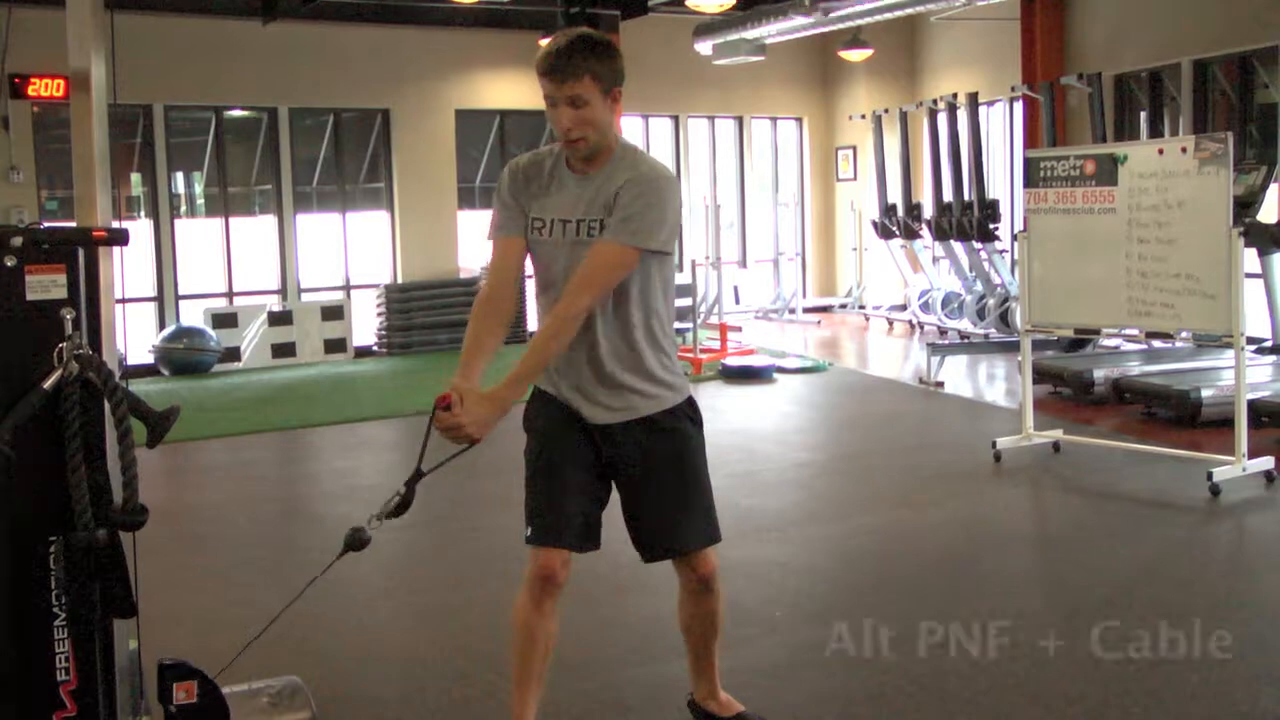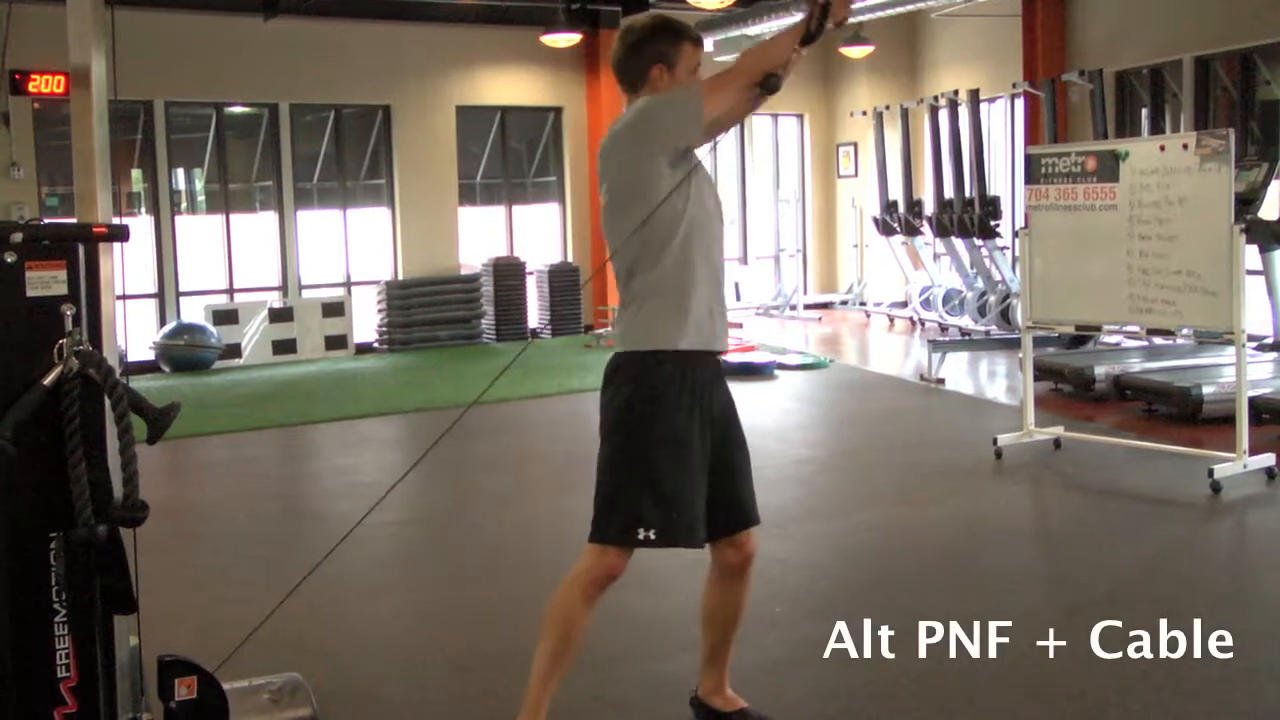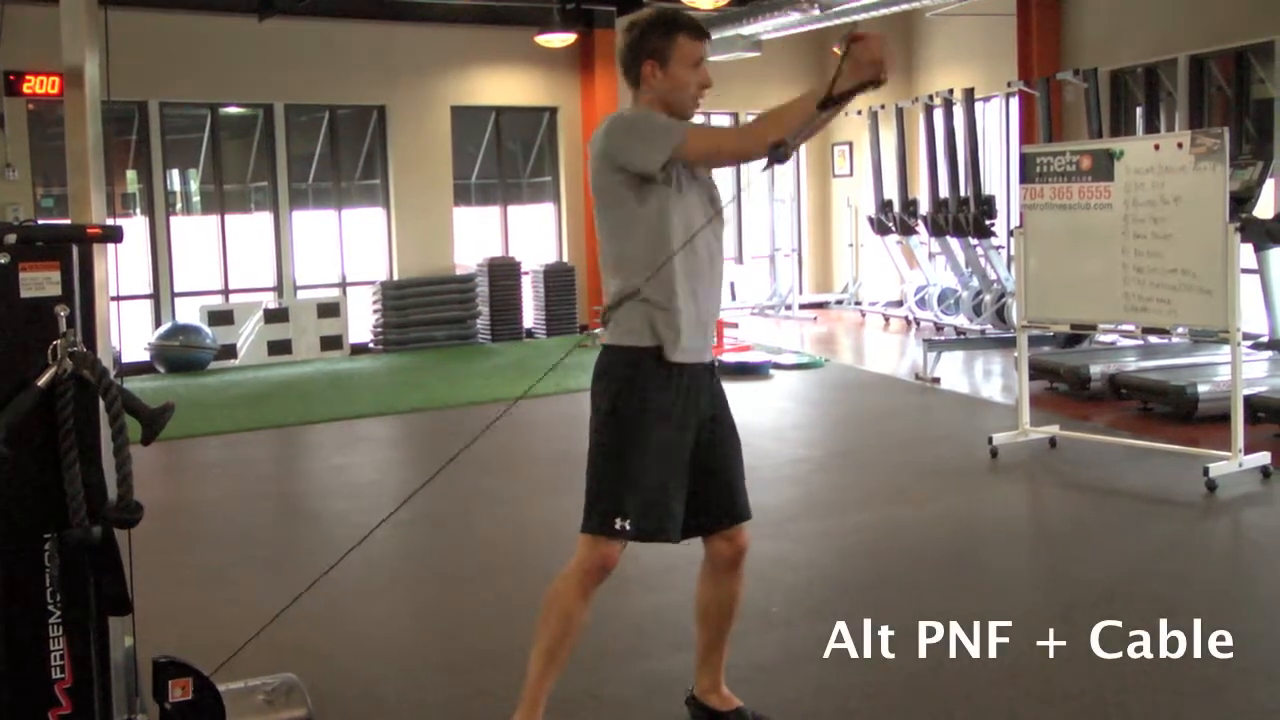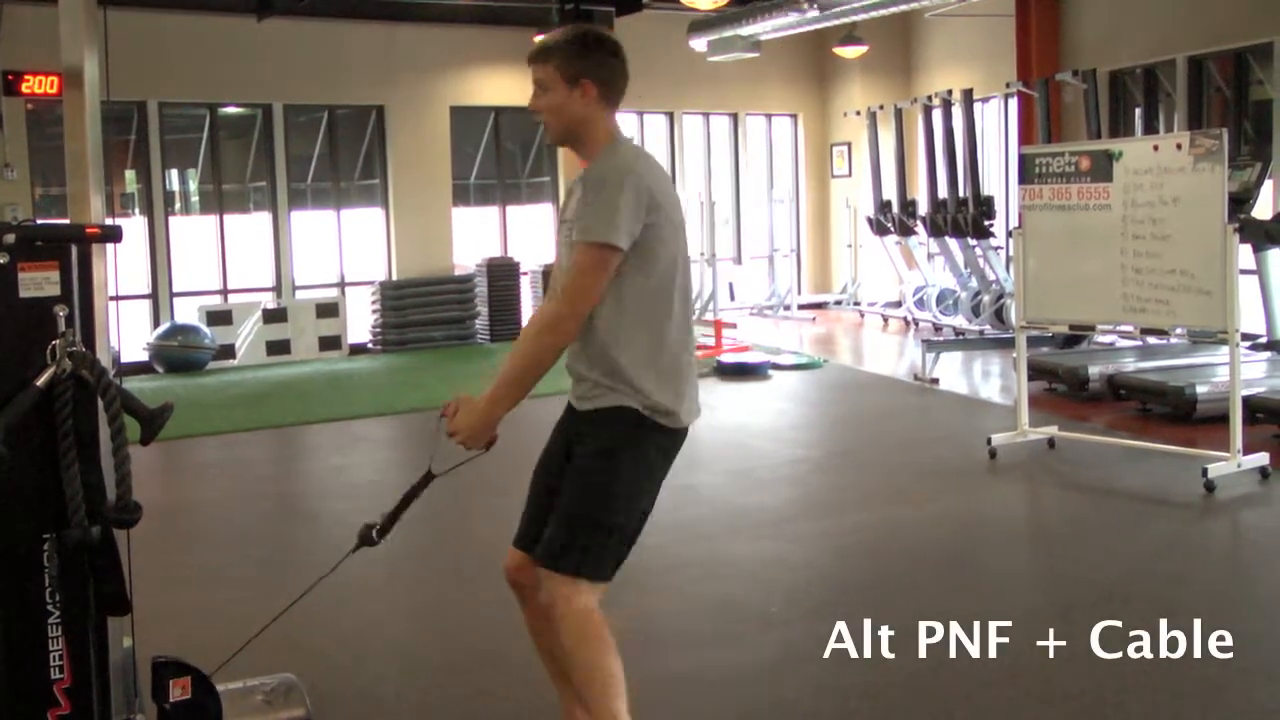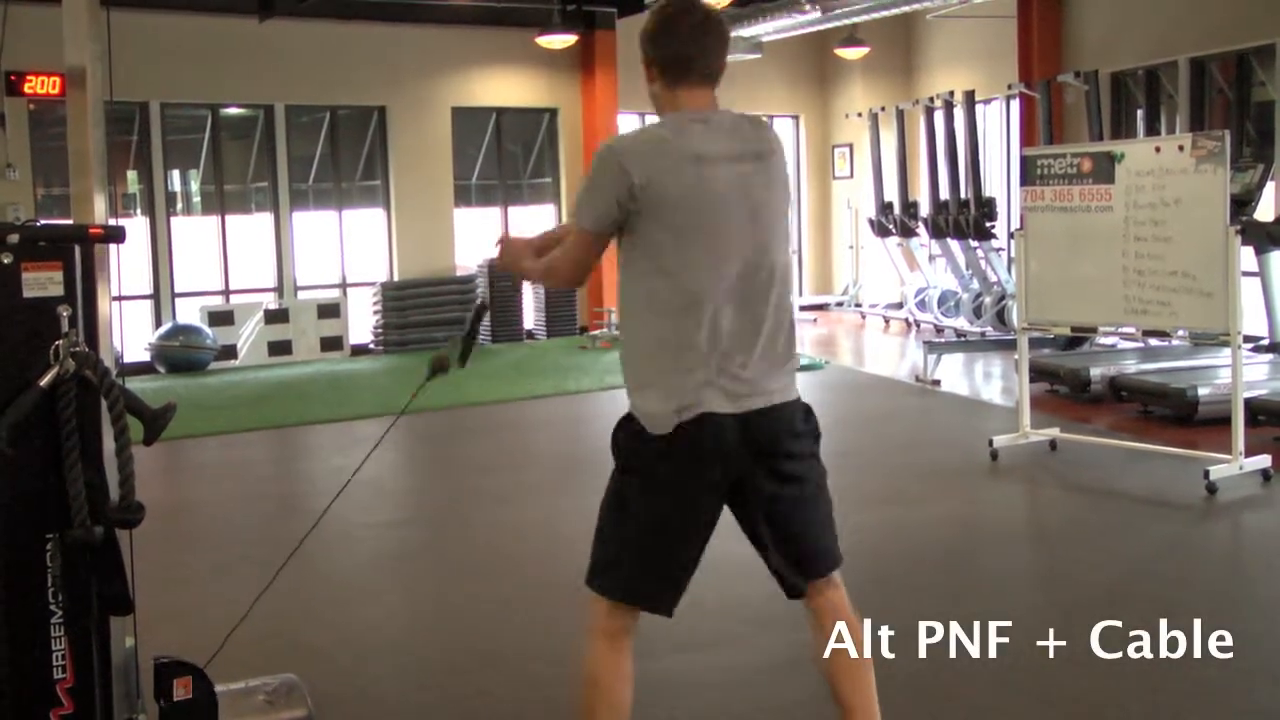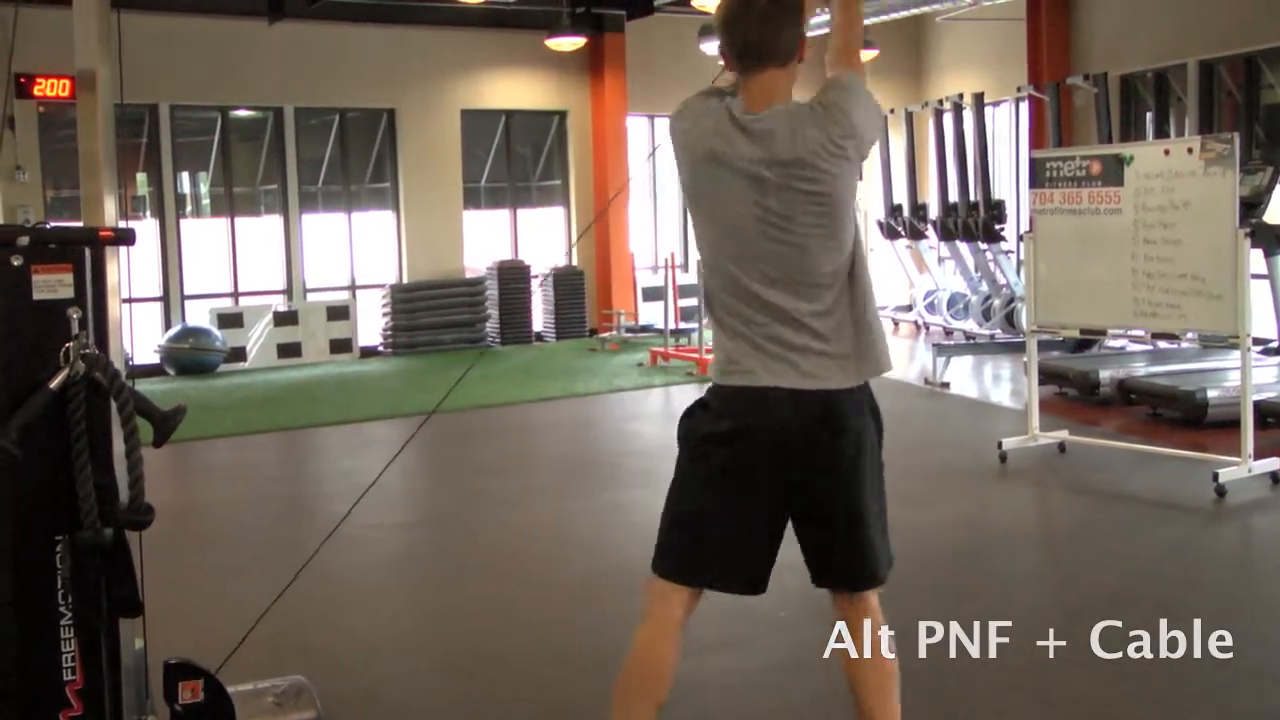
dt=0.7s
person 1, frame 1
left shoulder: (649, 185)
right shoulder: (523, 178)
left elbow: (579, 302)
right elbow: (501, 284)
left wrist: (499, 400)
right wrist: (464, 381)
left hip: (652, 408)
right hip: (562, 407)
left knee: (700, 569)
right knee: (548, 570)
person 1, frame 2
left shoulder: (666, 138)
right shoulder: (640, 129)
left elbow: (746, 92)
right elbow: (743, 74)
left hip: (700, 372)
right hip: (654, 375)
left knee: (737, 549)
right knee: (608, 557)
person 1, frame 3
left shoulder: (682, 139)
right shoulder: (624, 133)
left elbow: (765, 138)
right elbow: (742, 144)
left wrist: (841, 82)
right wrist: (841, 82)
left hip: (696, 369)
right hip: (642, 369)
left knee: (729, 542)
right knee: (599, 552)
person 1, frame 4
left shoulder: (617, 176)
right shoulder: (600, 177)
left elbow: (568, 318)
right elbow: (557, 312)
left wrist: (490, 408)
right wrist: (490, 398)
left hip: (636, 414)
right hip: (601, 407)
left knee: (566, 588)
right knee: (526, 570)
person 1, frame 5
left shoulder: (626, 158)
right shoulder: (765, 142)
left elbow: (570, 270)
left wrist: (523, 260)
right wrist: (551, 242)
left hip: (678, 421)
right hip: (775, 411)
left knee: (610, 616)
right knee: (824, 591)
person 1, frame 6
left shoulder: (696, 128)
right shoulder: (838, 126)
left elbow: (735, 100)
right elbow: (844, 60)
left hip: (743, 402)
right hip: (837, 402)
left knee: (670, 595)
right knee: (857, 602)
